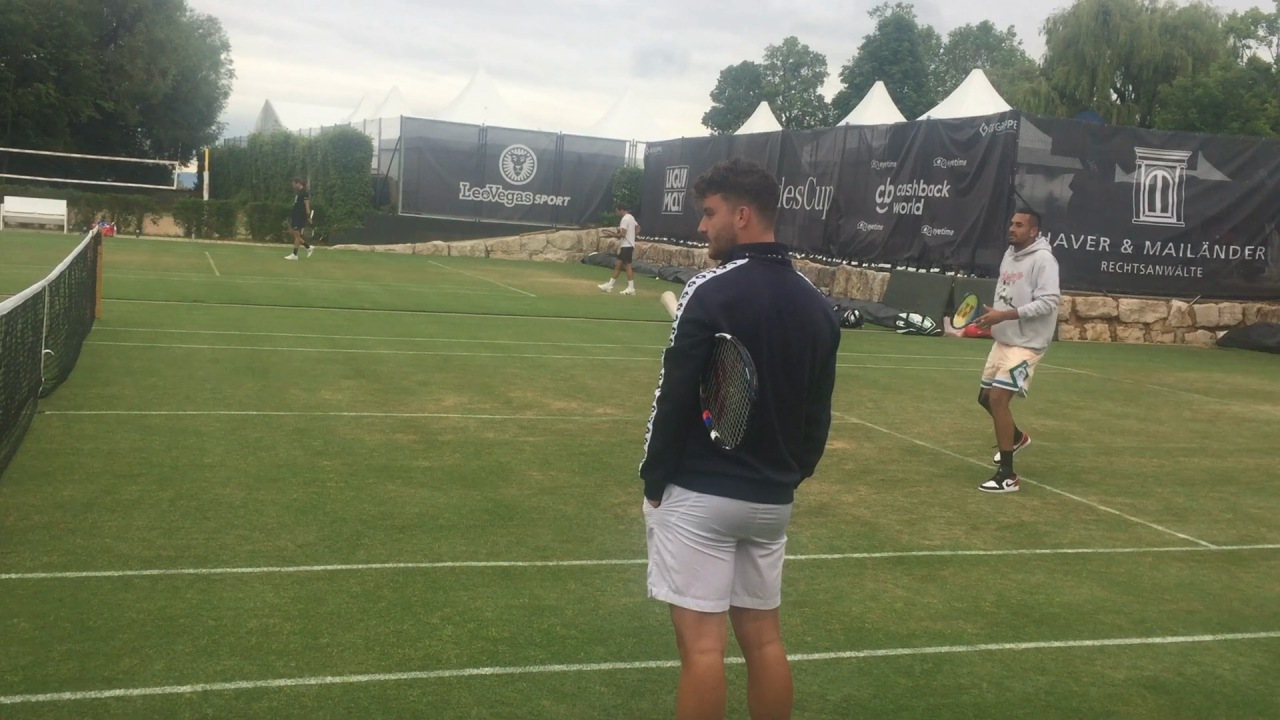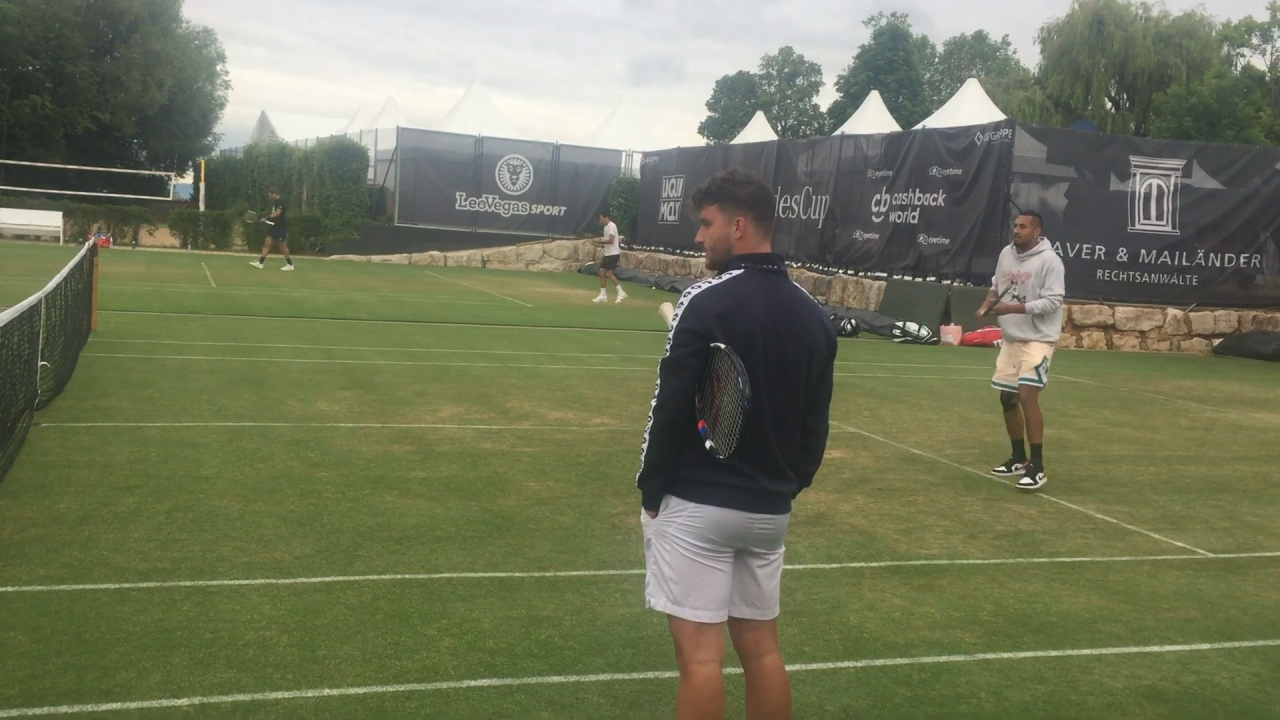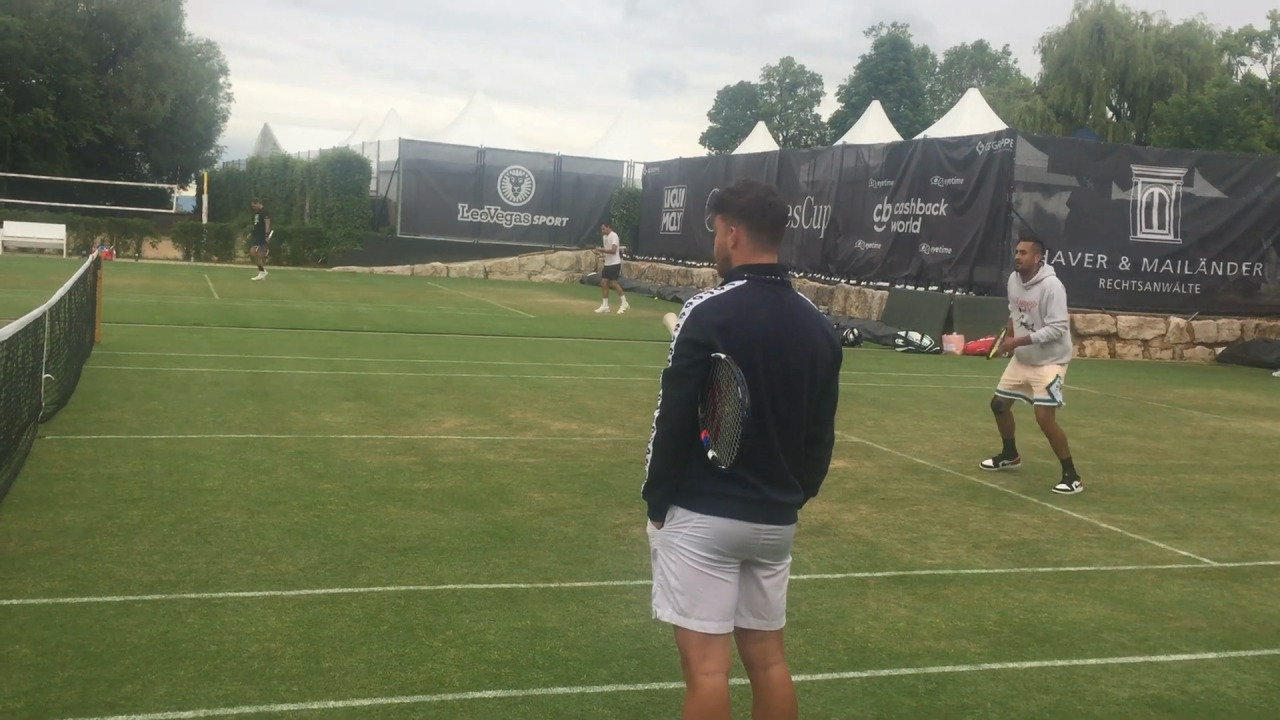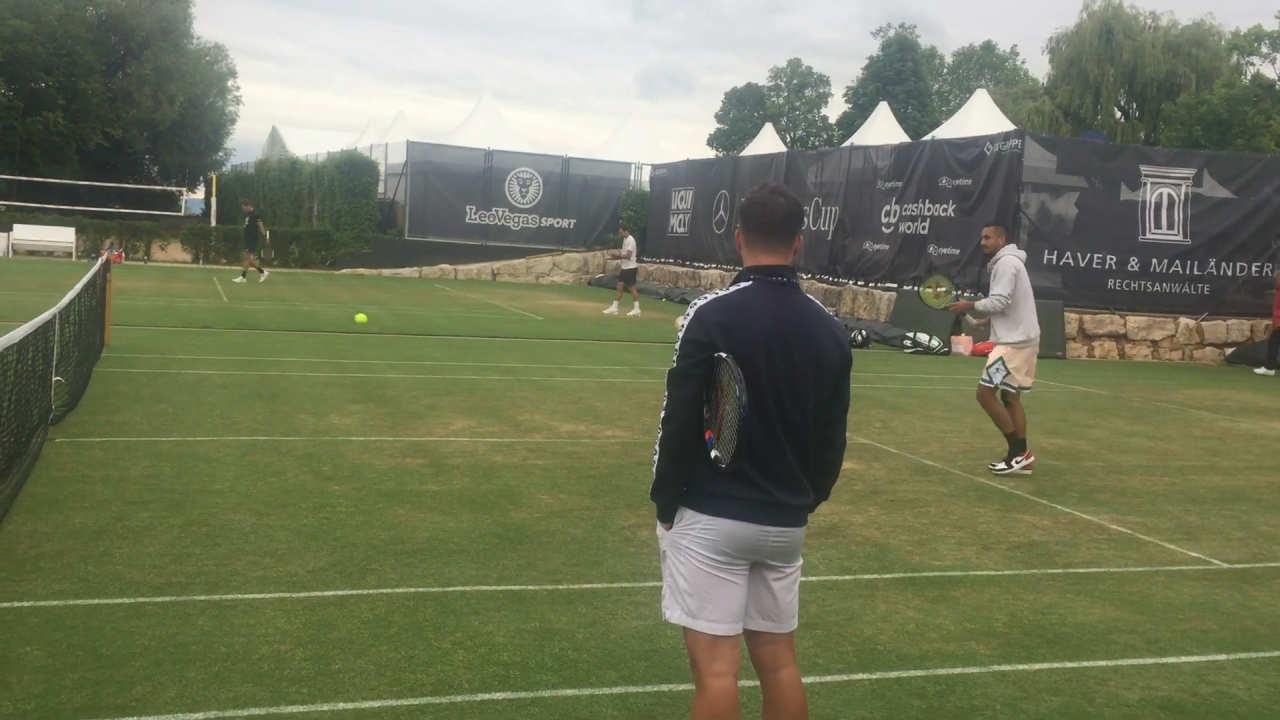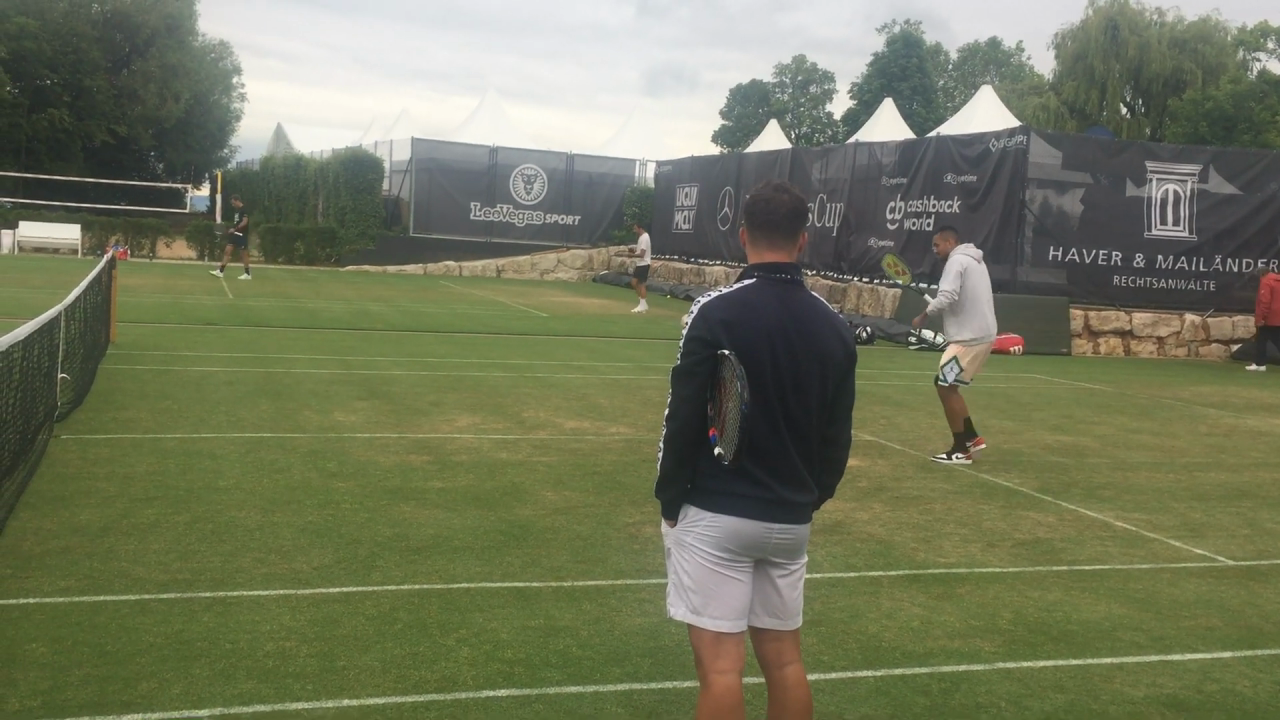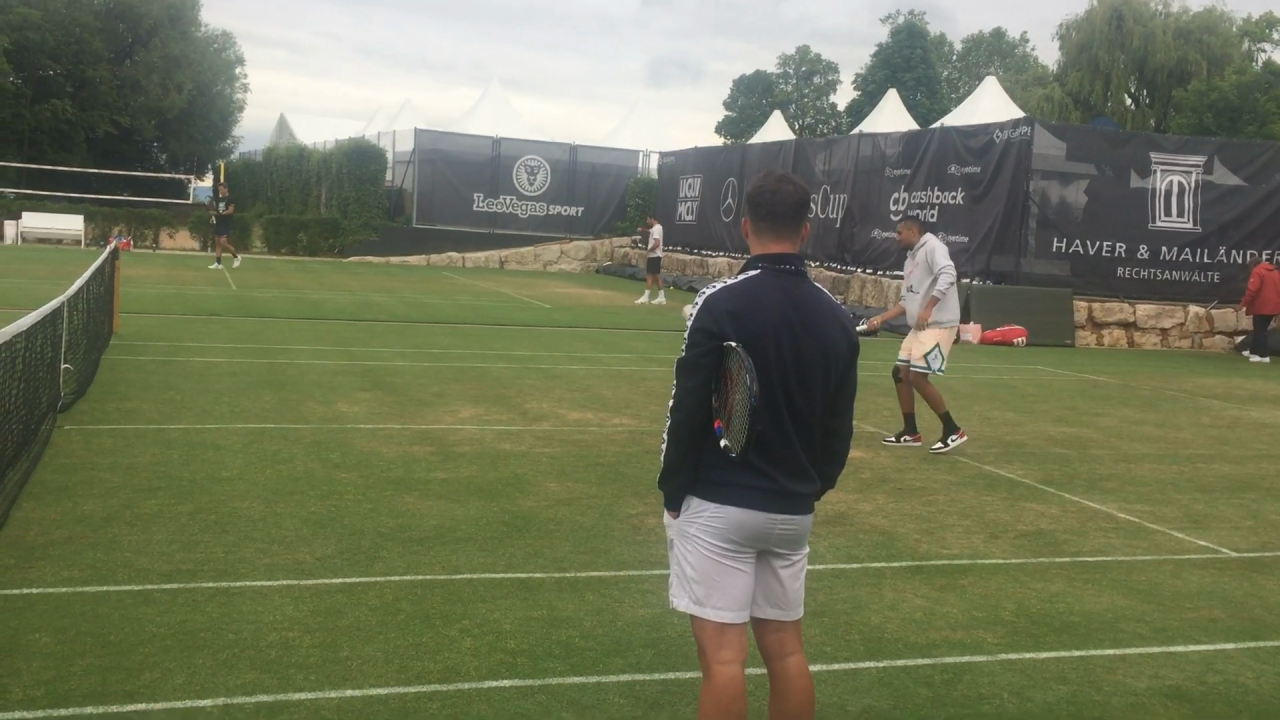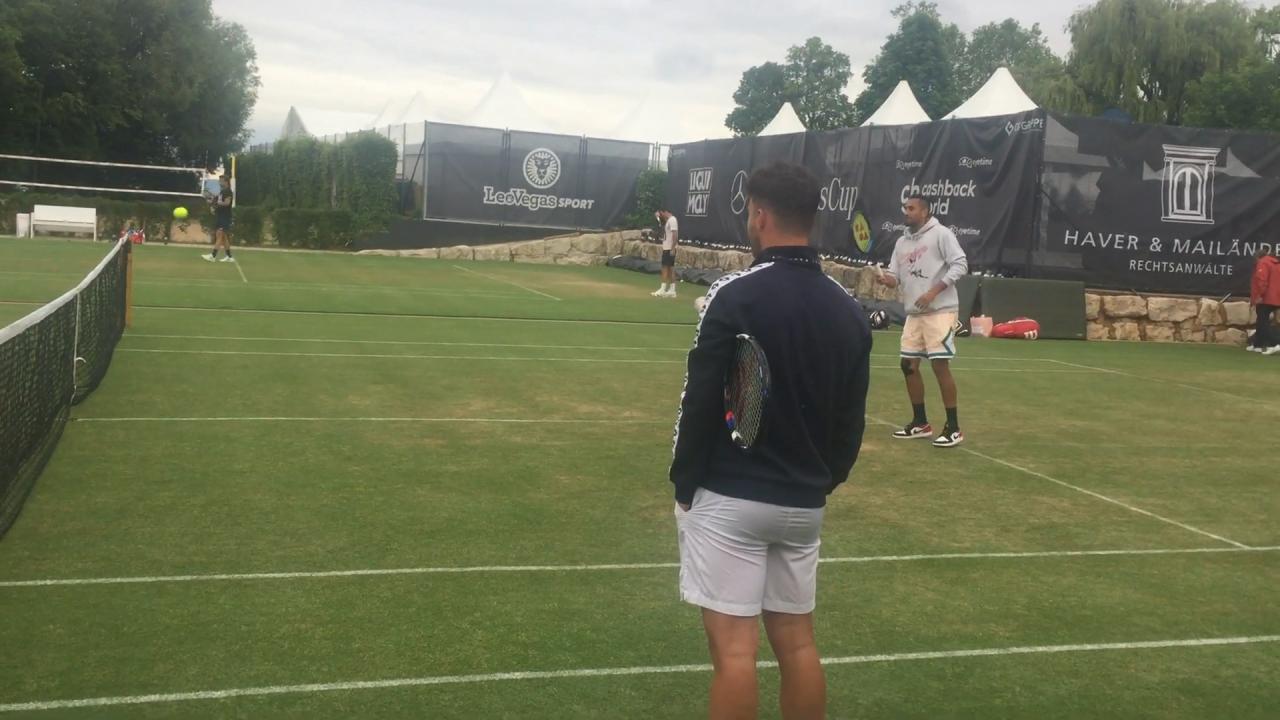
dt=0.4s
person 1, frame 1
left shoulder: (712, 293)
right shoulder: (816, 304)
left elbow: (675, 399)
right elbow: (818, 413)
left wrist: (654, 480)
left hip: (699, 495)
right hip: (771, 499)
left knee: (701, 644)
right knee: (764, 637)
person 1, frame 2
left shoulder: (707, 303)
right shoulder: (812, 314)
left elbow: (671, 409)
right elbow: (816, 425)
left wrist: (651, 490)
left hip: (696, 505)
right hip: (769, 510)
left knee: (699, 654)
right knee: (761, 647)
person 1, frame 3
left shoulder: (708, 313)
right shoulder: (818, 326)
left elbow: (674, 419)
right elbow: (821, 435)
left wrist: (656, 501)
left hip: (702, 516)
right hip: (775, 521)
left knee: (706, 664)
right knee: (768, 658)
person 1, frame 4
left shoulder: (714, 315)
right shoulder: (829, 328)
left elbow: (680, 420)
right elbow: (833, 438)
left wrist: (665, 502)
left hip: (711, 517)
right hip: (785, 522)
left knee: (715, 665)
right knee: (779, 660)
person 1, frame 5
left shoulder: (717, 312)
right shoulder: (834, 326)
left elbow: (684, 418)
right elbow: (837, 436)
left wrist: (669, 499)
left hip: (715, 515)
right hip: (790, 520)
left knee: (719, 664)
right knee: (784, 657)
person 1, frame 6
left shoulder: (722, 303)
right shoulder: (835, 316)
left elbow: (688, 409)
right elbow: (840, 427)
left wrist: (672, 491)
left hip: (718, 506)
right hip: (793, 510)
left knee: (722, 654)
right knee: (786, 648)
person 1, frame 7
left shoulder: (735, 296)
right shoulder: (849, 309)
left elbow: (700, 402)
right elbow: (851, 420)
left wrist: (684, 484)
left hip: (729, 499)
right hip: (803, 503)
left knee: (733, 647)
right knee: (797, 641)
person 2, frame 1
left shoulder: (1043, 260)
right shoulder: (1009, 254)
left elbow: (1048, 303)
left wrist: (1004, 316)
right wrist: (992, 312)
left hip: (1025, 344)
right hip: (1002, 341)
left knee: (998, 399)
right knee: (986, 397)
left ankle: (1007, 475)
right ankle: (1016, 437)
person 2, frame 2
left shoulder: (1049, 260)
right shoulder: (1006, 254)
left elbow: (1053, 302)
right elbow: (997, 287)
left wrist: (1014, 308)
right wrist: (987, 306)
left hip: (1038, 340)
right hip: (1011, 339)
left knee: (1027, 396)
right knee: (1007, 399)
left ankle: (1036, 466)
right ankle: (1019, 458)
person 2, frame 3
left shoulder: (1051, 286)
right shoulder: (1013, 279)
left elbow: (1058, 328)
left wrist: (1020, 341)
right wrist: (1008, 336)
left hip: (1049, 361)
right hip: (1022, 359)
left knee: (1044, 418)
right knee: (999, 405)
left ankle: (1071, 475)
right ankle: (1009, 455)
person 2, frame 4
left shoulder: (1007, 263)
right shoulder: (1004, 263)
left elbow: (998, 302)
left wrist: (968, 306)
right wrist: (979, 312)
left hip: (1014, 342)
right hip: (1021, 340)
left knee: (985, 394)
right knee: (1011, 398)
left ankle: (1019, 452)
right ankle: (1021, 459)
person 2, frame 5
left shoulder: (956, 262)
right shoulder: (975, 261)
left elbow: (946, 297)
left wrist: (923, 316)
right wrist: (935, 311)
left hip: (968, 337)
right hip: (982, 335)
left knee: (945, 389)
right knee: (949, 387)
left ankle: (960, 450)
right ankle: (971, 437)
person 2, frame 6
left shoulder: (932, 247)
right shoulder: (911, 259)
left elbow: (948, 275)
right elbow: (906, 302)
left wrist: (928, 309)
right wrist: (881, 318)
left hip: (938, 325)
right hip: (920, 327)
left knee: (918, 379)
right knee: (900, 374)
left ankle: (953, 430)
right ankle: (910, 432)
person 2, frame 7
left shoulder: (941, 234)
right shoulder: (902, 242)
left elbow: (960, 265)
right elbow: (895, 276)
left wrist: (934, 291)
right wrist: (885, 278)
left hip: (940, 311)
right hip: (914, 314)
left knee: (940, 367)
right knee: (909, 365)
left ankle: (953, 428)
right ankle: (920, 423)
